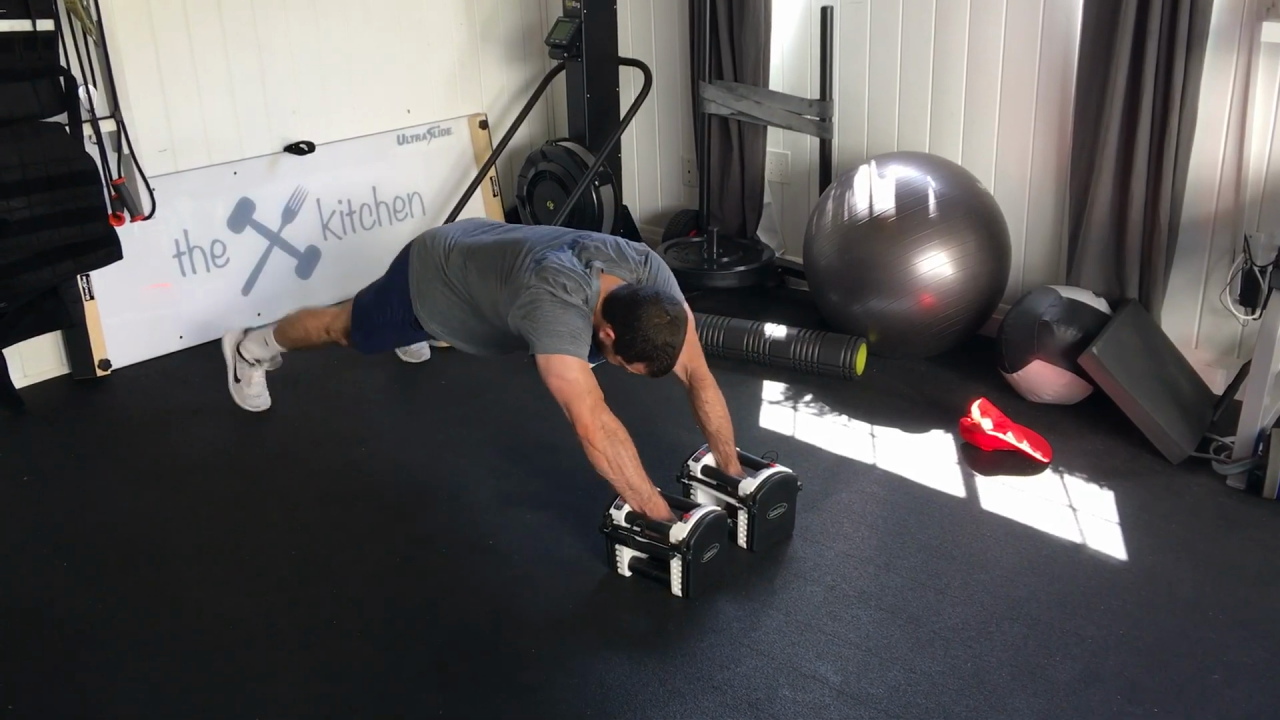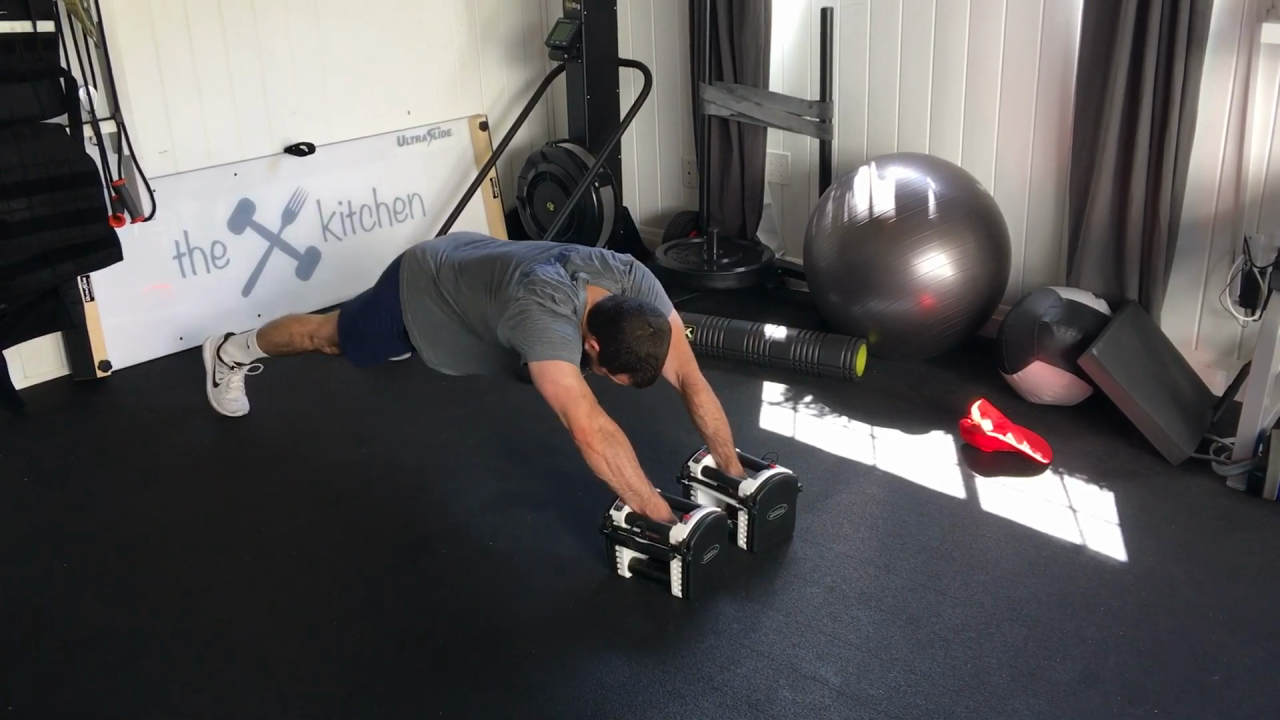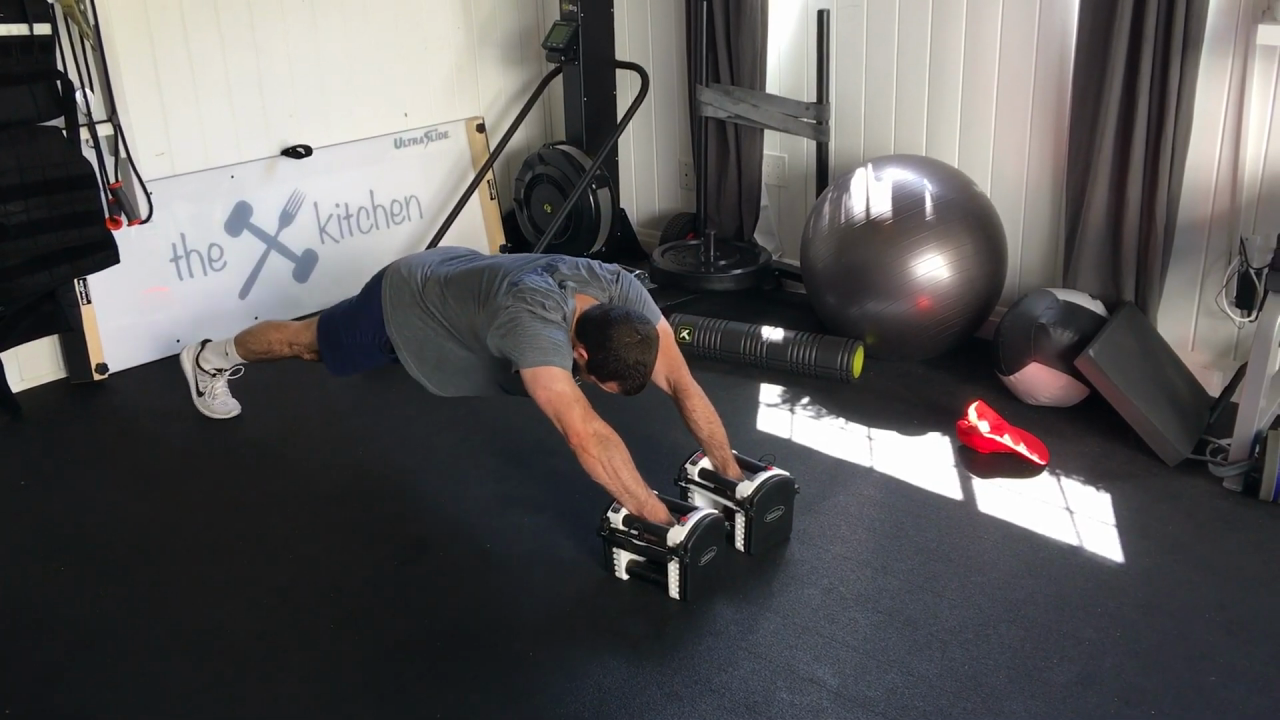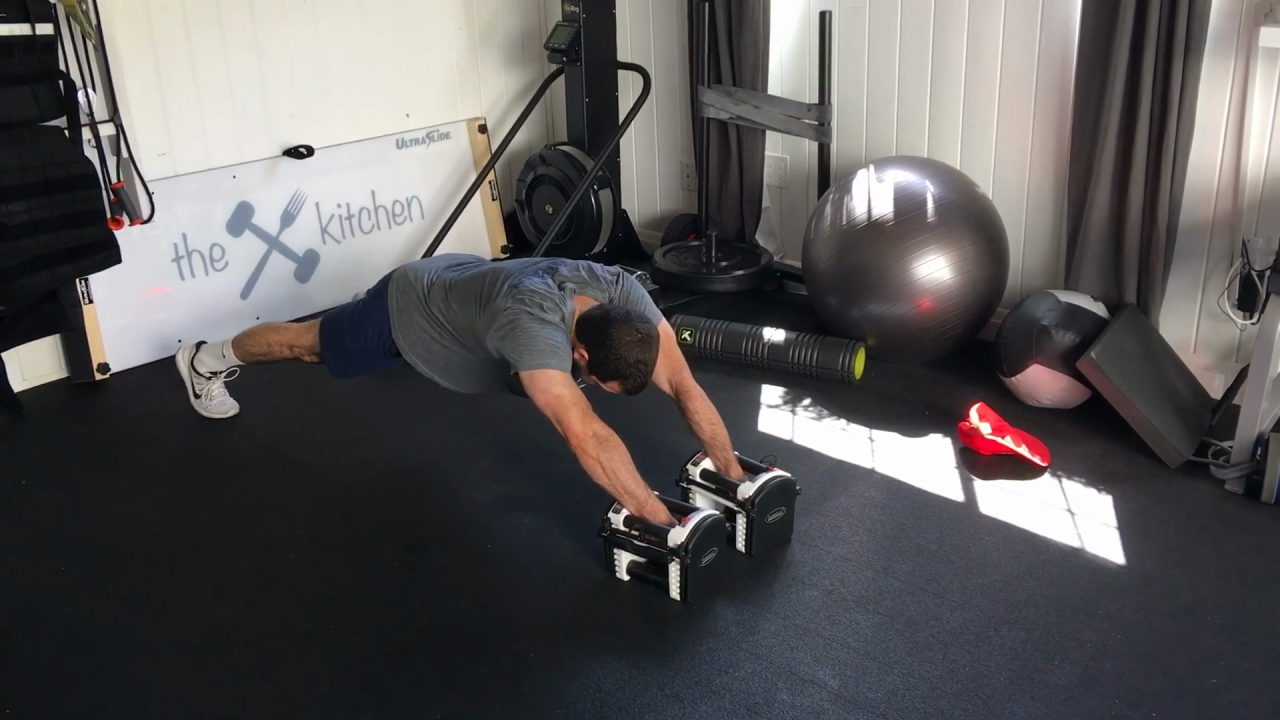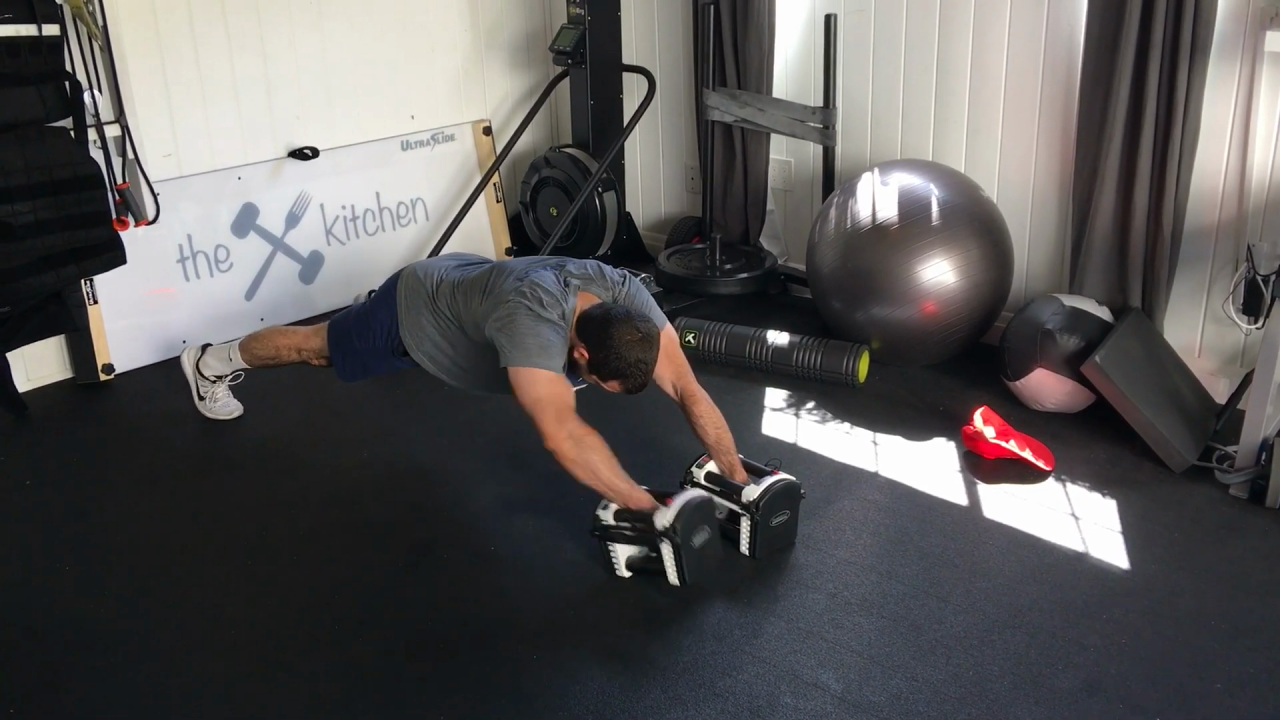
dt=0.5s
person 1, frame 1
left shoulder: (649, 272)
right shoulder: (556, 305)
left elbow: (697, 374)
right elbow: (593, 426)
left wrist: (733, 471)
right wrist: (662, 519)
left hip: (478, 250)
right hip: (431, 270)
right knee: (348, 326)
left ankle: (409, 335)
right ankle: (252, 347)
person 1, frame 2
left shoulder: (636, 282)
right shoulder: (545, 315)
left elbow: (691, 379)
right elbow: (589, 430)
left wrist: (735, 473)
right wrist: (665, 521)
left hip: (470, 262)
right hip: (422, 284)
right knee: (333, 337)
left ankle: (397, 341)
right ankle: (233, 352)
person 1, frame 3
left shoulder: (624, 292)
right shoulder: (534, 323)
left elbow: (682, 385)
right elbow: (585, 435)
left wrist: (732, 475)
right wrist: (662, 522)
left hip: (455, 274)
right hip: (404, 298)
right knee: (308, 341)
right ankle: (213, 358)
person 1, frame 4
left shoulder: (623, 293)
right shoulder: (533, 325)
left elbow: (685, 387)
right elbow: (586, 436)
left wrist: (736, 478)
right wrist: (663, 524)
left hip: (459, 281)
right hip: (409, 307)
right knee: (310, 343)
left ankle: (354, 308)
right ankle: (207, 359)
person 1, frame 5
left shoulder: (628, 298)
right shoulder: (536, 322)
left elbow: (688, 390)
right elbow: (563, 434)
left wrist: (739, 481)
right wrist: (648, 509)
left hip: (464, 284)
right hip: (417, 307)
right knee: (318, 346)
left ankle: (367, 308)
right ankle: (213, 361)
